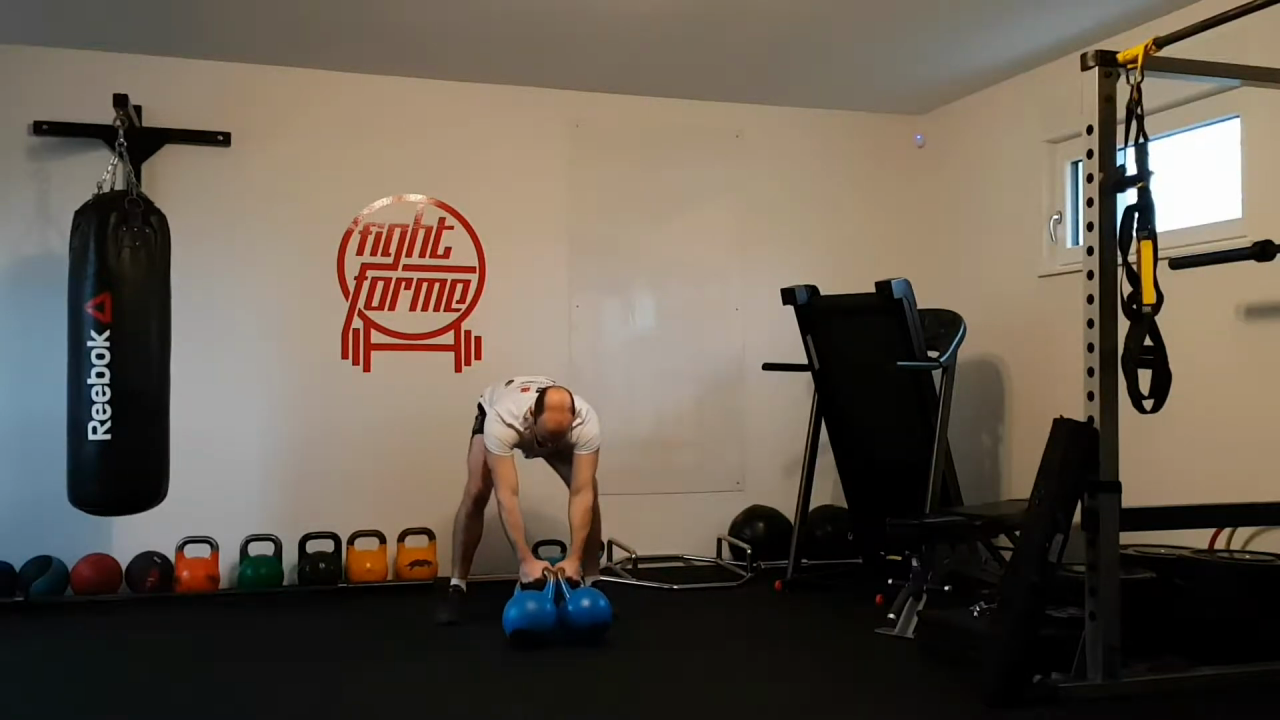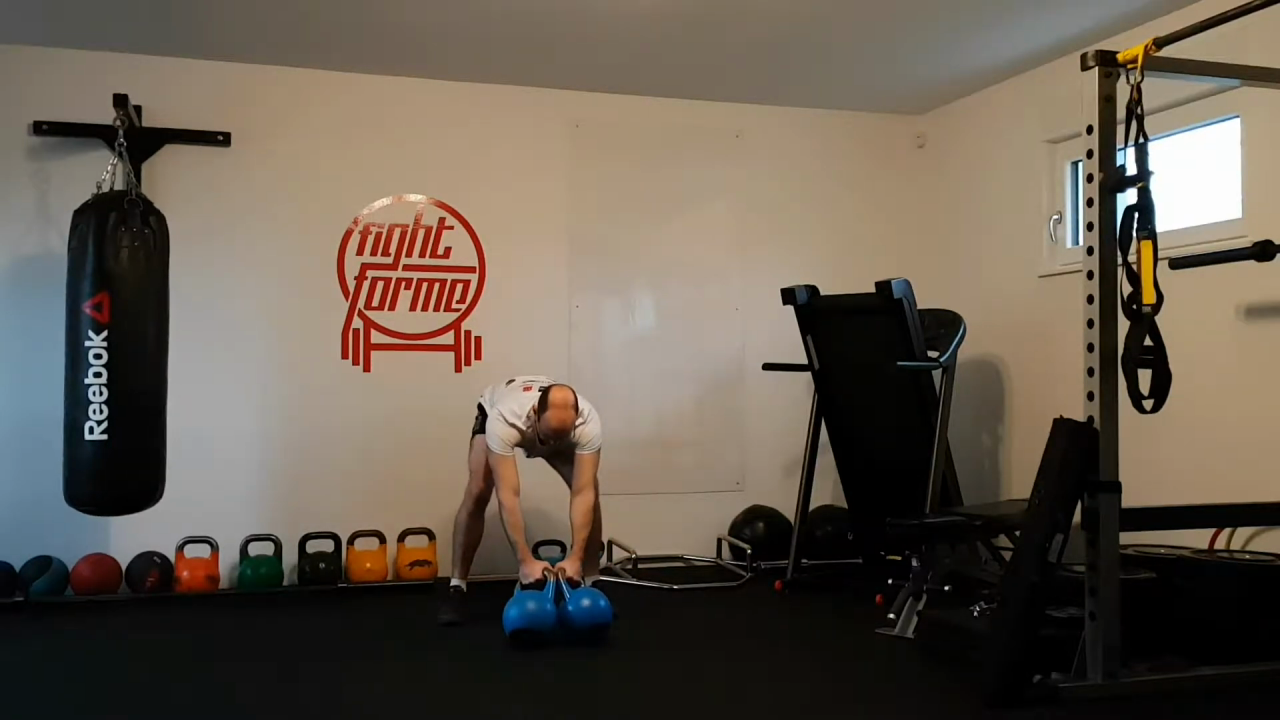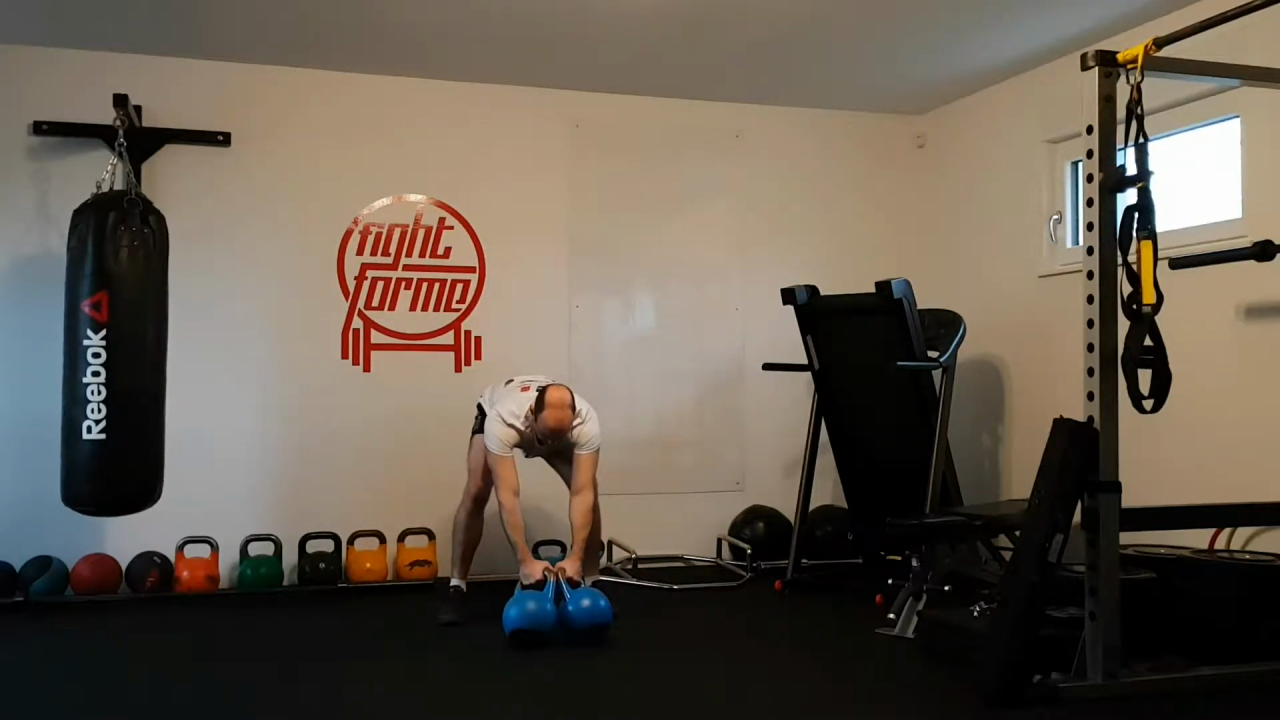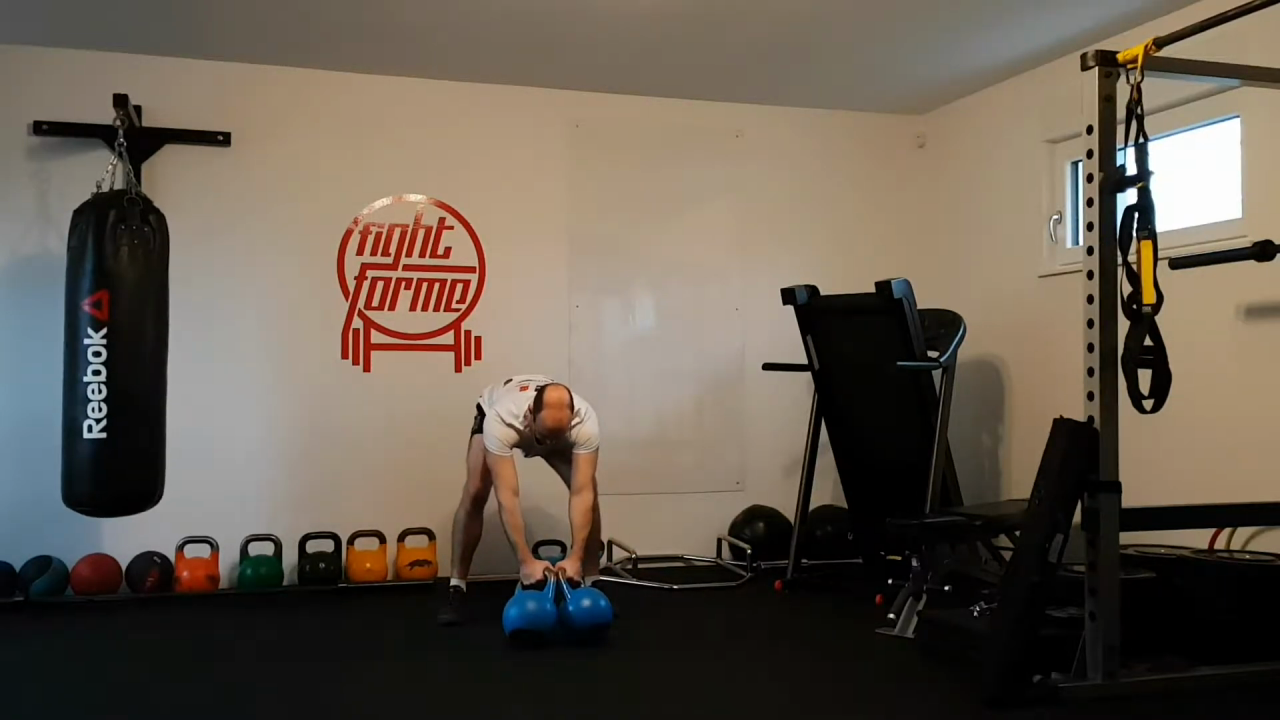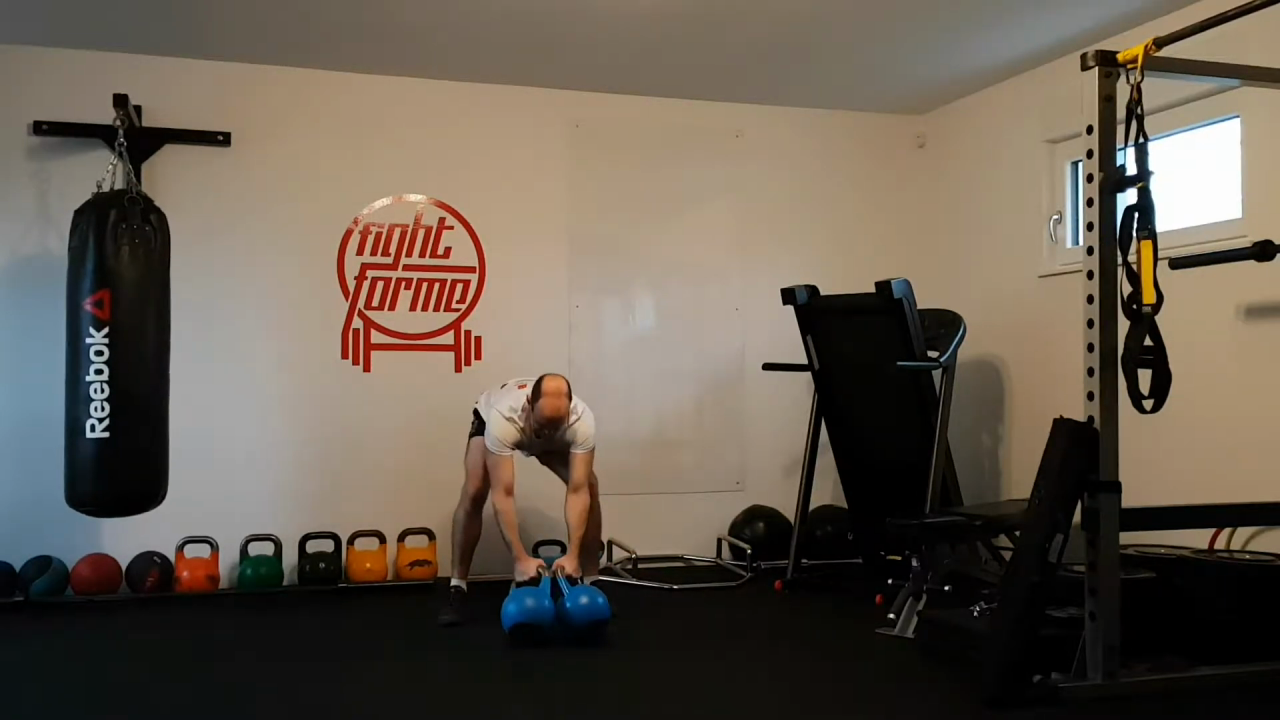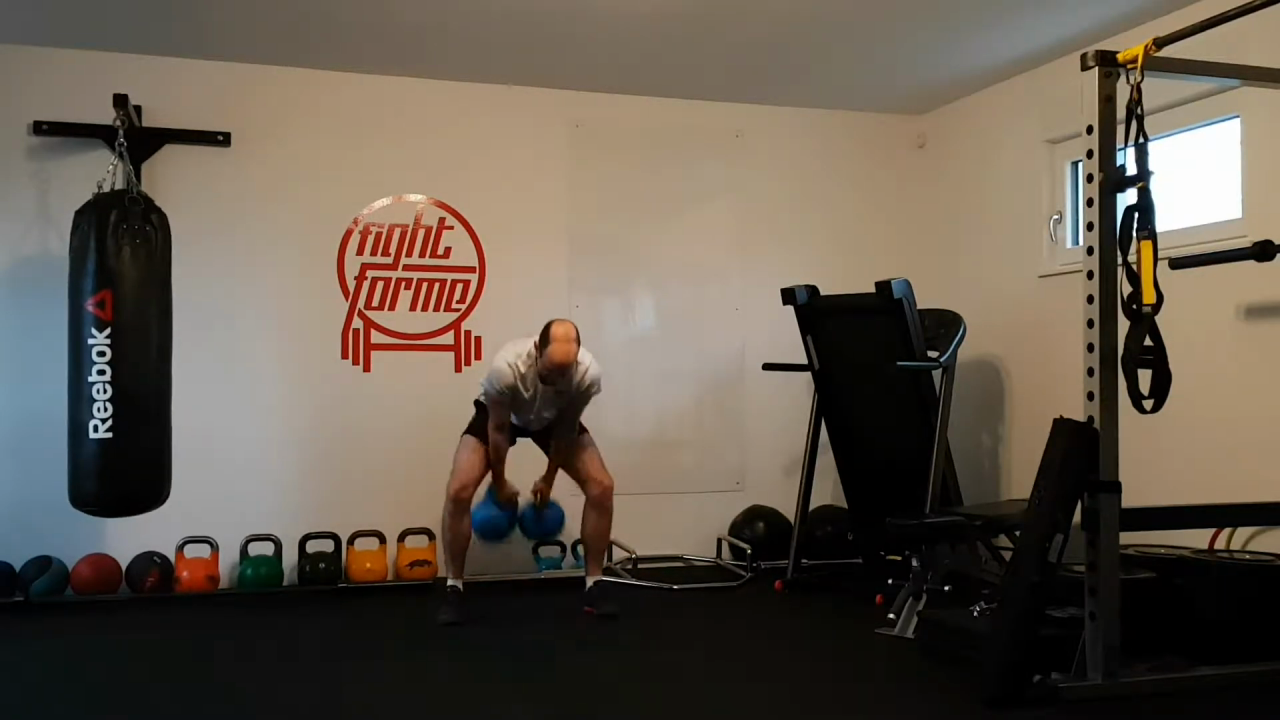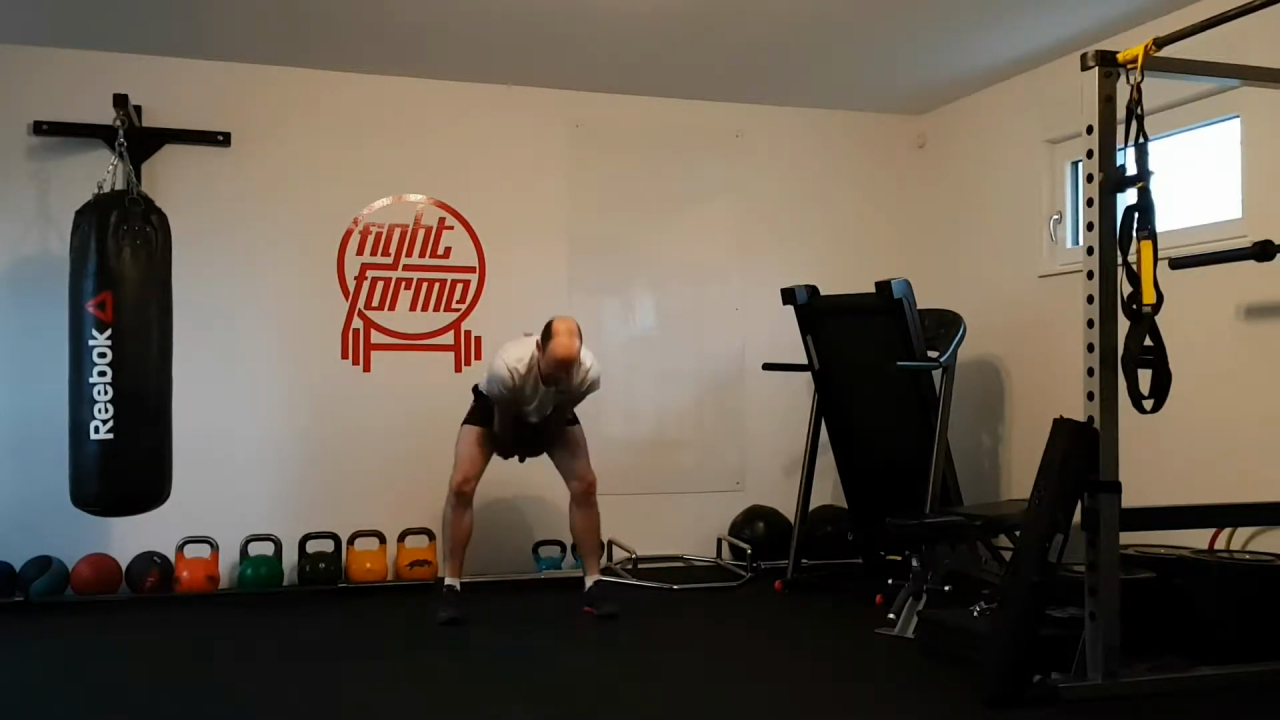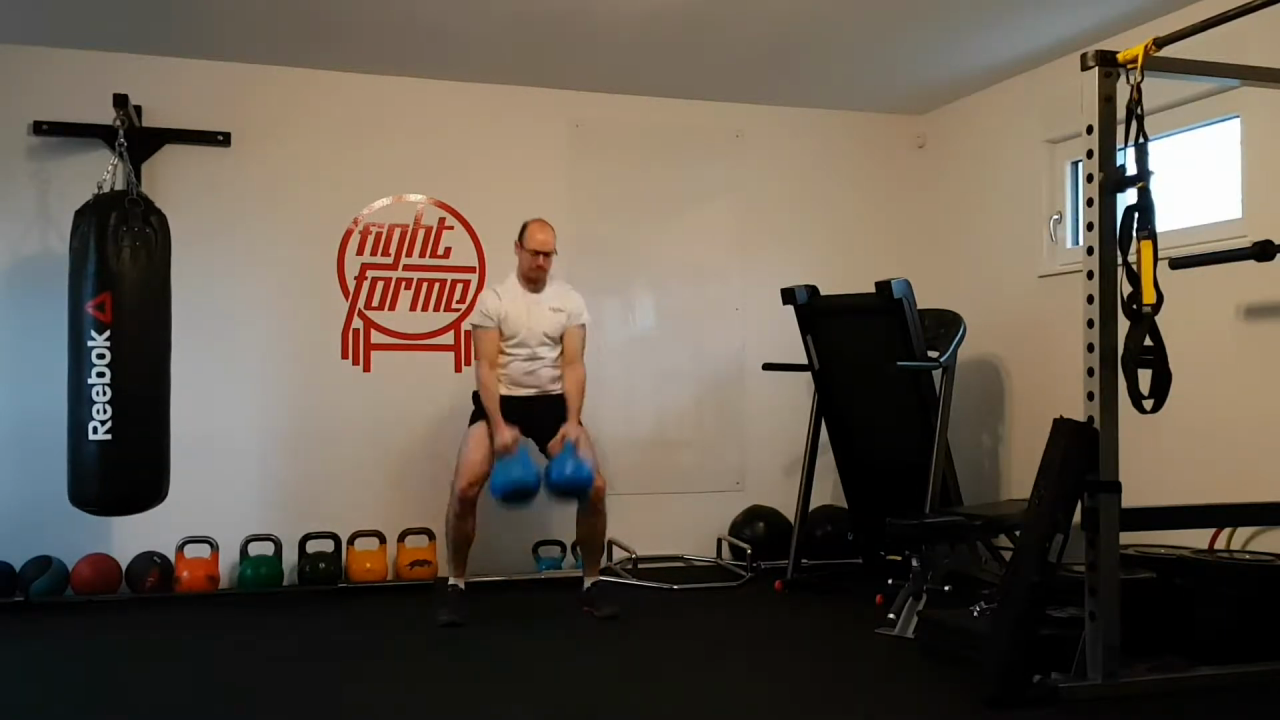
dt=0.3s
person 1, frame 1
left shoulder: (586, 423)
right shoulder: (501, 421)
left elbow: (582, 493)
right elbow: (507, 495)
left wrist: (574, 558)
right wrist: (526, 559)
left hip: (554, 425)
left knee: (590, 490)
right knee: (476, 493)
left ankle: (593, 584)
right ankle: (456, 588)
person 1, frame 2
left shoulder: (588, 422)
right shoulder: (503, 420)
left elbow: (583, 493)
right elbow: (508, 495)
left wrist: (575, 557)
right wrist: (526, 560)
left hip: (555, 423)
left knee: (591, 490)
right knee: (477, 493)
left ankle: (592, 584)
right ankle: (457, 588)
person 1, frame 3
left shoulder: (586, 422)
right shoulder: (501, 420)
left elbow: (582, 493)
right elbow: (507, 495)
left wrist: (575, 557)
right wrist: (526, 560)
left hip: (556, 422)
left knee: (590, 490)
right knee: (475, 493)
left ankle: (592, 584)
right ankle: (457, 588)
person 1, frame 4
left shoulder: (585, 421)
right shoulder: (500, 420)
left elbow: (582, 493)
right elbow: (507, 495)
left wrist: (575, 557)
right wrist: (526, 560)
left hip: (556, 422)
right hip: (492, 408)
left knee: (589, 489)
right knee: (474, 493)
left ankle: (591, 583)
right ankle: (457, 588)
person 1, frame 5
left shoulder: (581, 420)
right shoulder: (502, 418)
left elbow: (578, 490)
right elbow: (502, 494)
left wrist: (572, 553)
right wrist: (520, 556)
right hip: (490, 419)
left knee: (590, 491)
right knee: (474, 493)
left ankle: (590, 584)
right ankle: (458, 589)
person 1, frame 6
left shoulder: (589, 372)
right shoulder: (507, 365)
left elbow: (566, 427)
right elbow: (498, 430)
left wrist: (548, 478)
right wrist: (500, 483)
left hip: (554, 417)
right hip: (501, 414)
left knee: (601, 486)
right knee: (459, 490)
left ankle: (595, 584)
right ankle: (454, 588)
person 1, frame 7
left shoulder: (587, 370)
right shoulder: (507, 366)
left elbow: (562, 411)
right elbow: (503, 416)
left wrist: (536, 442)
right wrist: (505, 446)
left hip: (551, 413)
right hip: (494, 403)
left knee: (584, 484)
right knee: (461, 485)
left ankle: (593, 585)
right ankle: (452, 587)
person 1, frame 8
left shoulder: (571, 301)
right shoulder: (493, 298)
left elbow: (574, 366)
right elbow: (486, 368)
left wrist: (573, 422)
right wrist: (499, 427)
left hip: (552, 402)
right hip: (500, 400)
left knee: (595, 488)
right knee: (465, 488)
left ankle: (592, 585)
right ankle: (456, 586)
